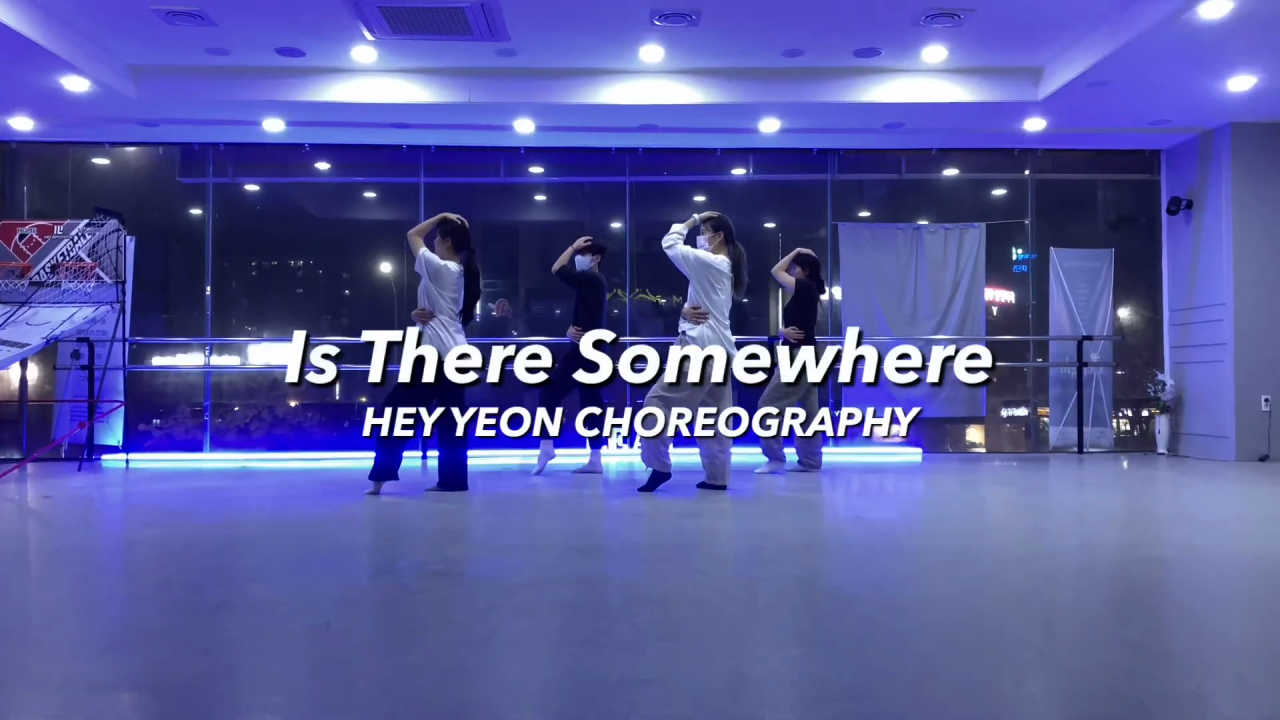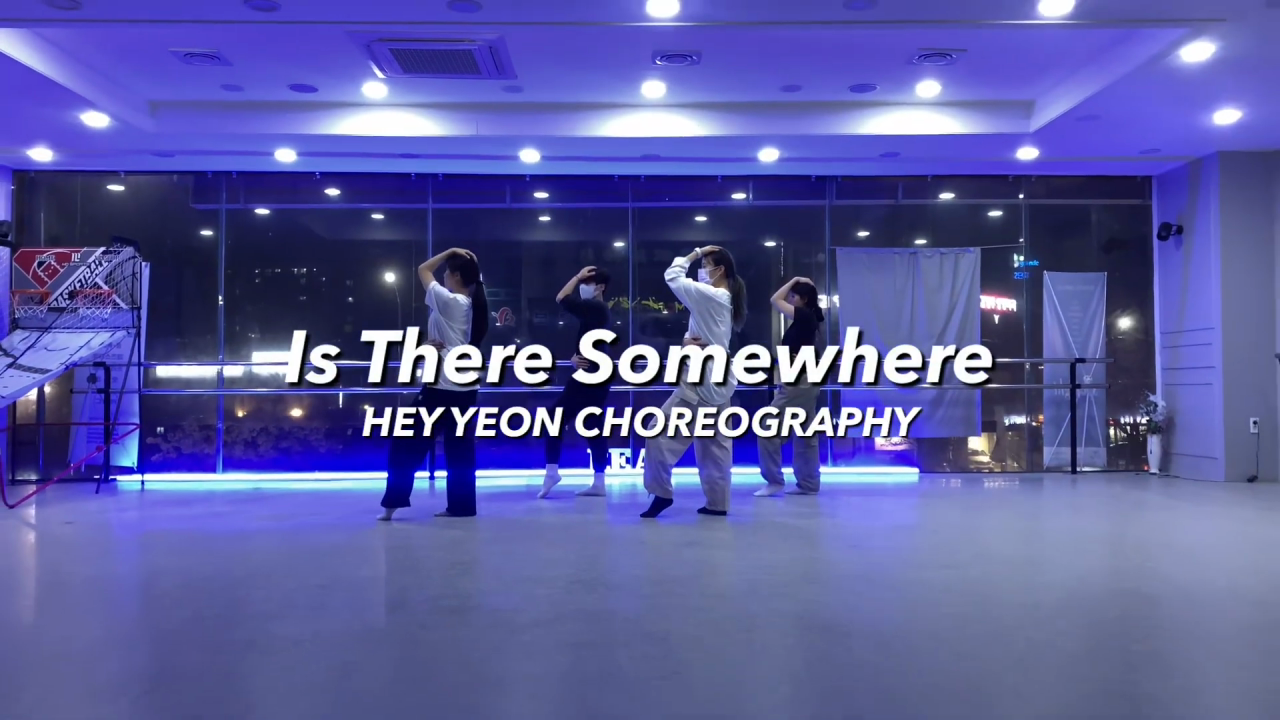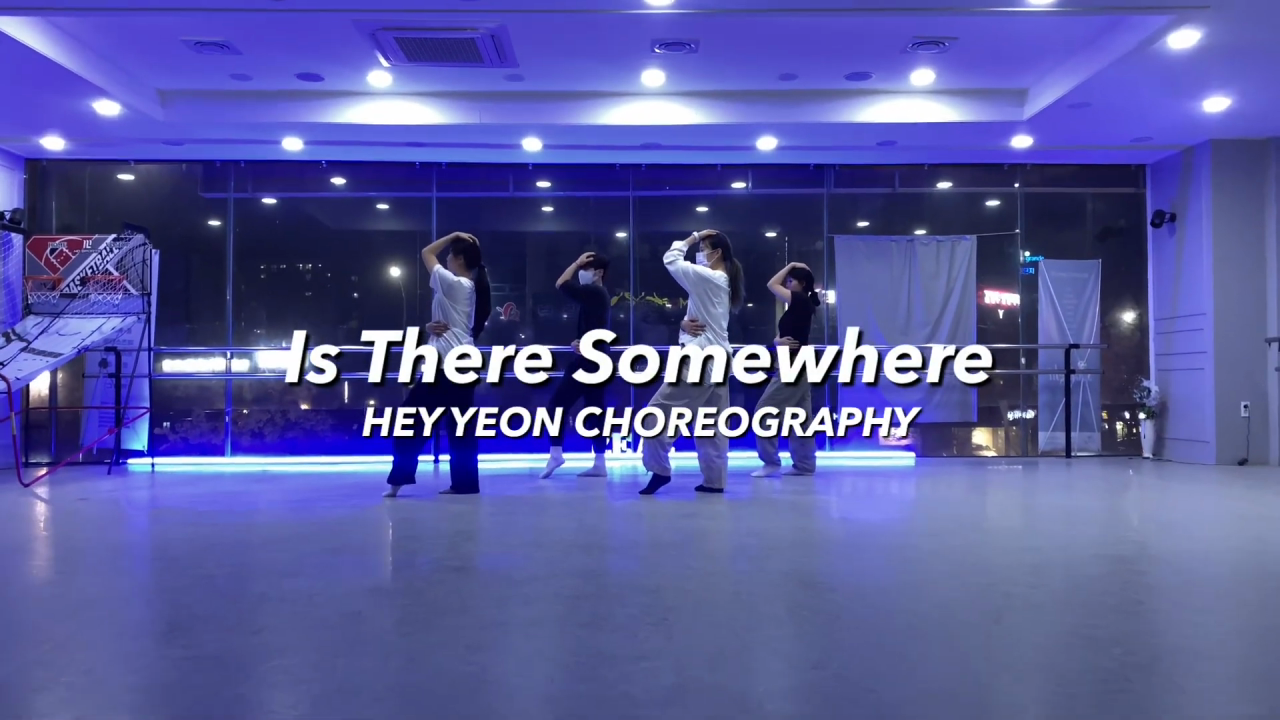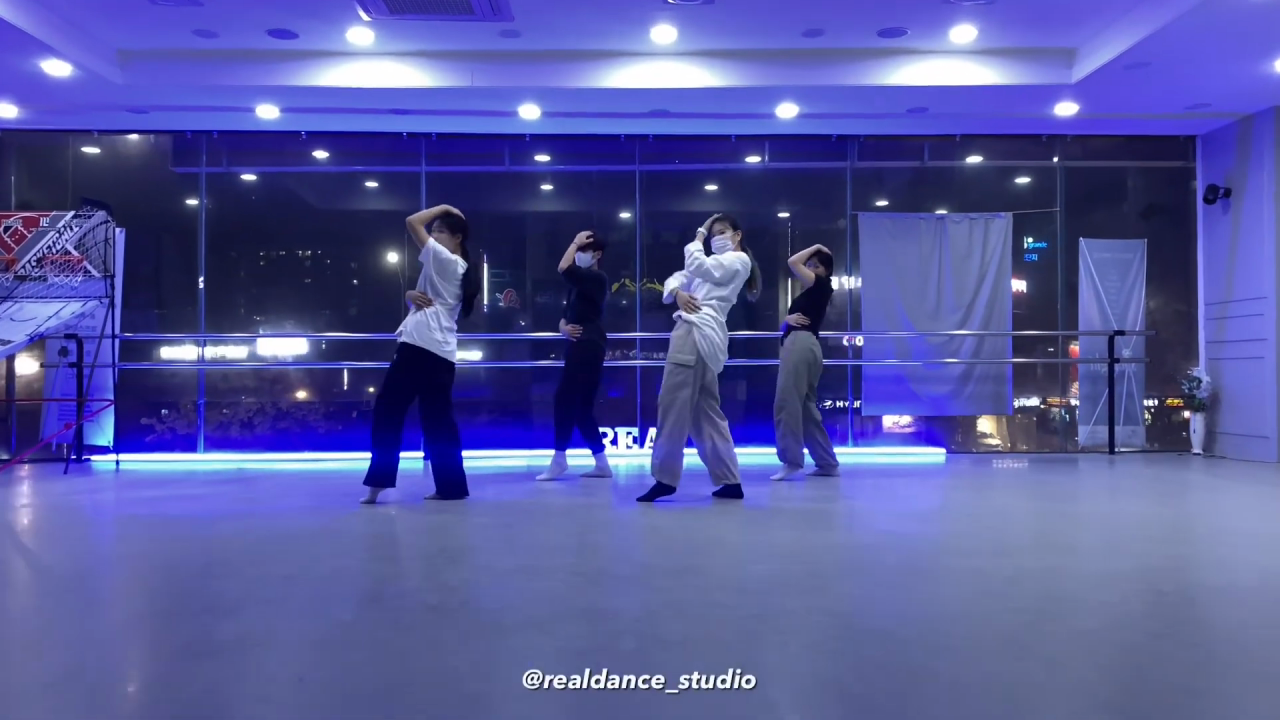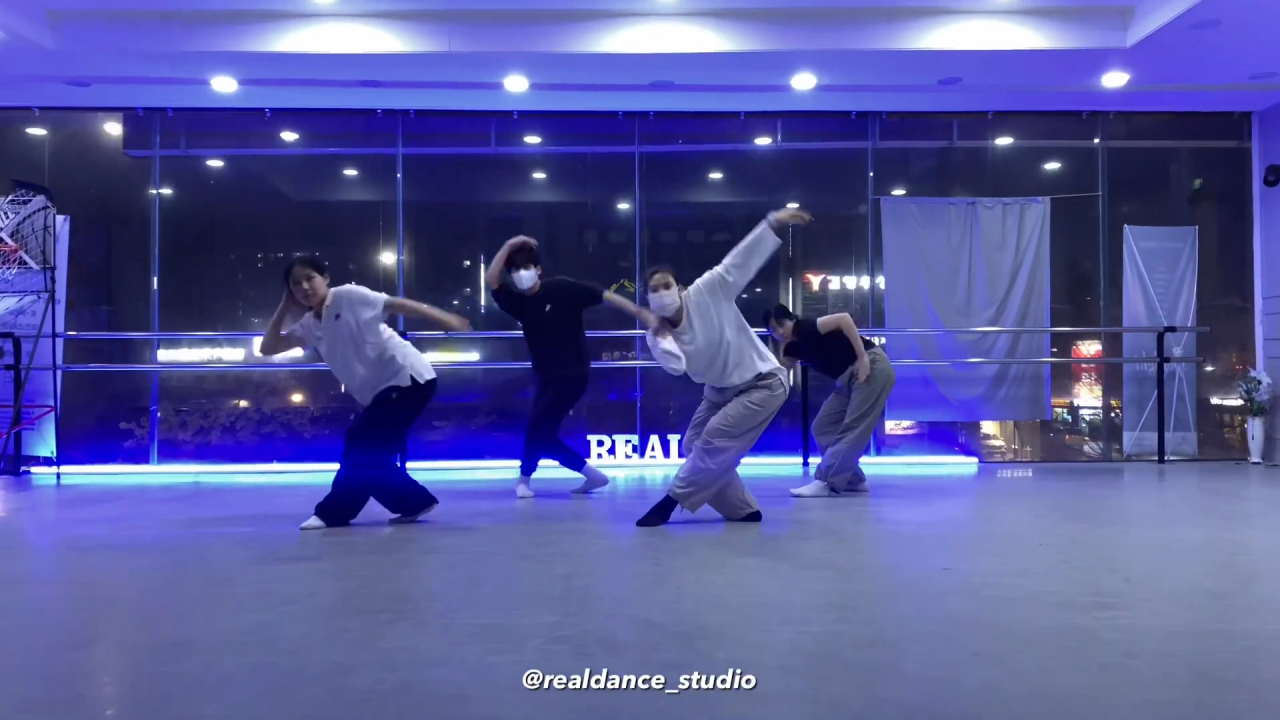
dt=1s
person 1, frame 1
left shoulder: (709, 263)
right shoulder: (726, 268)
left elbow: (670, 244)
left wrist: (694, 219)
right wrist: (687, 310)
left hip: (700, 348)
right hip: (719, 349)
left knee: (658, 401)
left ankle: (660, 466)
right ankle: (717, 477)
person 1, frame 2
left shoulder: (709, 295)
right shoulder: (726, 300)
left elbow: (672, 276)
left wrist: (696, 253)
right wrist: (687, 340)
left hip: (702, 381)
right hip: (719, 381)
left knee: (660, 433)
right knee: (715, 445)
left ankle: (662, 492)
right ankle: (717, 502)
person 1, frame 3
left shoulder: (707, 278)
right shoulder: (724, 283)
left elbow: (671, 259)
left wrist: (694, 237)
right wrist: (686, 323)
left knee: (659, 410)
left ankle: (659, 470)
right ankle: (714, 480)
person 1, frame 4
left shoulder: (738, 260)
right shoulder: (719, 264)
left elbow: (695, 266)
right elbow: (678, 277)
left wrist: (700, 233)
right wrist: (676, 293)
left hip: (695, 335)
right hip: (704, 341)
left knee: (673, 409)
right knee: (707, 415)
left ankle: (665, 479)
right ankle: (730, 482)
person 1, frame 5
left shoulder: (707, 292)
right shoulder: (658, 335)
right elbow: (676, 366)
right wrist: (661, 335)
left hip: (764, 384)
right hip: (722, 391)
left knee: (714, 443)
right knee: (695, 445)
right ankle: (742, 509)
person 2, frame 1
left shoulder: (438, 268)
right shoulder: (463, 273)
left elbow: (413, 235)
left wrist: (441, 217)
right wrist: (419, 314)
left hip: (433, 355)
left knee: (396, 411)
right knee: (450, 420)
left ankle: (382, 476)
right ankle: (452, 479)
person 2, frame 2
left shoulder: (447, 300)
right shoulder: (471, 305)
left elbow: (423, 269)
left wrist: (450, 252)
right wrist: (433, 345)
left hip: (443, 385)
right hip: (465, 386)
left knee: (407, 442)
right knee: (459, 447)
left ankle: (394, 503)
right ankle: (461, 505)
person 2, frame 3
left shoulder: (452, 283)
right shoulder: (473, 288)
left elbow: (427, 253)
left wrist: (453, 236)
right wrist: (432, 327)
right knee: (460, 426)
left ankle: (399, 480)
right ankle: (465, 482)
person 2, frame 4
left shoulder: (443, 259)
right shoulder: (460, 270)
left elbow: (412, 222)
left wrist: (443, 208)
right wrist: (411, 296)
left hip: (418, 346)
right hip: (443, 354)
left knee: (388, 410)
right knee: (439, 422)
left ankle: (379, 481)
right ankle: (452, 486)
person 2, frame 5
left shoulder: (348, 296)
left elbow: (395, 304)
left wrist: (438, 315)
left hip: (408, 379)
right hip: (380, 392)
left knee: (362, 442)
right knee: (373, 449)
right ankle: (416, 502)
person 3, frame 1
left shoulder: (591, 279)
right shoulder: (592, 283)
left elbow: (557, 269)
left wrist: (573, 247)
right wrist: (570, 331)
left knee: (549, 392)
right knee: (591, 402)
left ankle: (547, 446)
right ankle: (595, 459)
person 3, frame 2
left shoulder: (594, 307)
right shoulder: (597, 310)
left elbow: (562, 298)
left wrist: (577, 276)
right wrist: (575, 358)
right knee: (595, 429)
left ankle: (551, 471)
right ankle: (598, 482)
person 3, frame 3
left shoulder: (594, 292)
right shoulder: (597, 296)
left elbow: (561, 284)
left wrist: (577, 262)
right wrist: (577, 343)
left knee: (558, 403)
right knee: (594, 411)
left ankle: (556, 453)
right ankle: (599, 463)
person 3, frame 4
left shoulder: (596, 278)
right shoulder: (581, 283)
left elbow: (564, 268)
right elbow: (566, 316)
left wrist: (575, 242)
right wrist: (564, 328)
left hip: (586, 347)
right hip: (584, 348)
left knee: (565, 401)
right knee: (582, 408)
left ankle: (559, 459)
right ankle: (602, 464)
person 3, frame 5
left shoulder: (562, 287)
right shoulder: (517, 302)
left elbow: (602, 295)
right elbow: (492, 282)
left wrist: (640, 312)
left hip: (573, 374)
right hip: (547, 379)
left knee: (538, 424)
right knee: (544, 436)
left ankle: (525, 479)
right ankle: (592, 474)
person 4, frame 1
left shoulder: (806, 288)
right shoulder: (805, 294)
left elbow: (776, 271)
right elbow: (794, 323)
left wrist: (796, 251)
right wrist: (784, 332)
left knee: (769, 405)
right knee: (808, 410)
left ankle: (775, 458)
right ankle: (810, 460)
person 4, frame 2
left shoulder: (805, 316)
right shoulder: (806, 320)
left elbow: (775, 300)
right elbow: (788, 350)
left wrist: (794, 280)
left hip: (798, 383)
right hip: (804, 382)
right knee: (805, 435)
left ankle: (774, 481)
right ankle: (808, 483)
person 4, frame 3
left shoulder: (801, 301)
right shoulder: (799, 307)
left elbow: (772, 285)
right elbow: (779, 335)
left wrist: (791, 265)
right wrist: (779, 341)
right knee: (801, 417)
left ankle: (771, 462)
right ankle: (804, 464)
person 4, frame 4
left shoulder: (821, 286)
right shoulder: (812, 293)
left elbow: (793, 262)
right elbow: (785, 325)
left wrist: (815, 248)
right wrist: (787, 319)
left hip: (800, 343)
right hip: (807, 346)
left knee: (787, 404)
right knee: (807, 408)
left ankle: (792, 462)
right ankle: (827, 464)
person 4, frame 5
left shoulder: (806, 330)
right shoulder: (795, 346)
left elbow: (844, 318)
left wrist: (861, 357)
right wrist: (778, 345)
left hip: (871, 368)
right hip: (849, 378)
left knee: (854, 429)
right knee: (823, 428)
left ankle: (825, 482)
